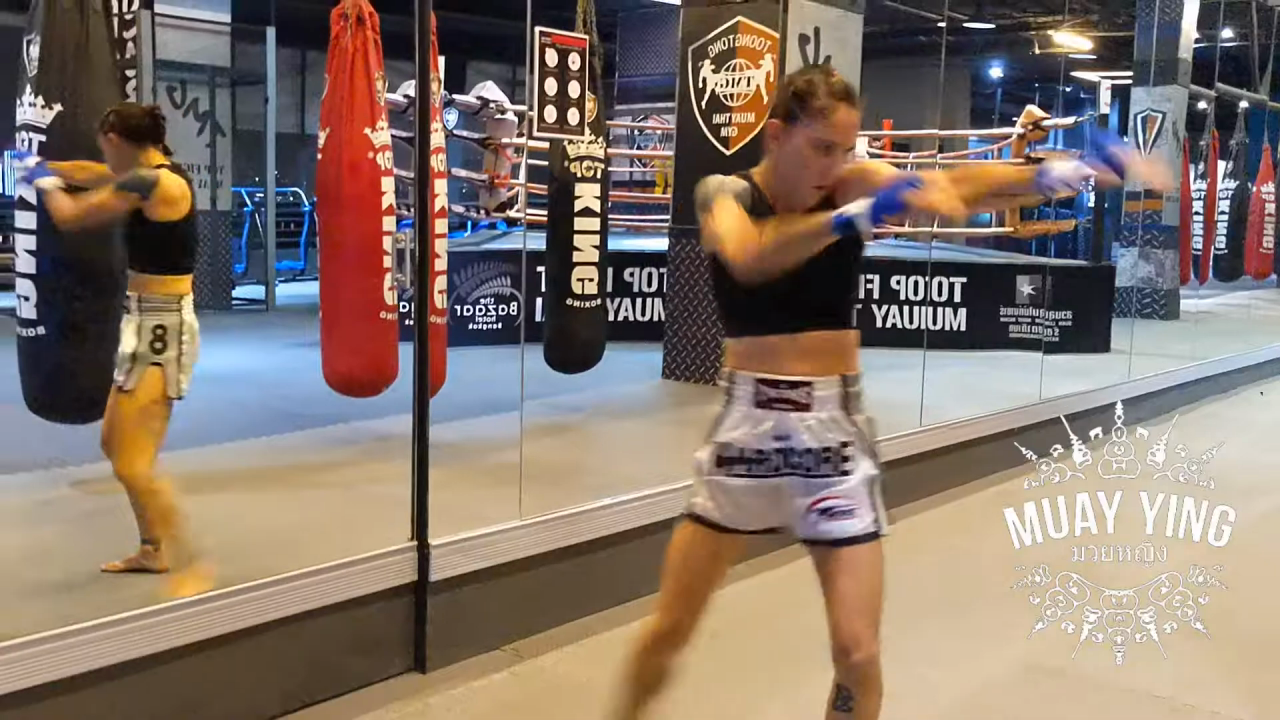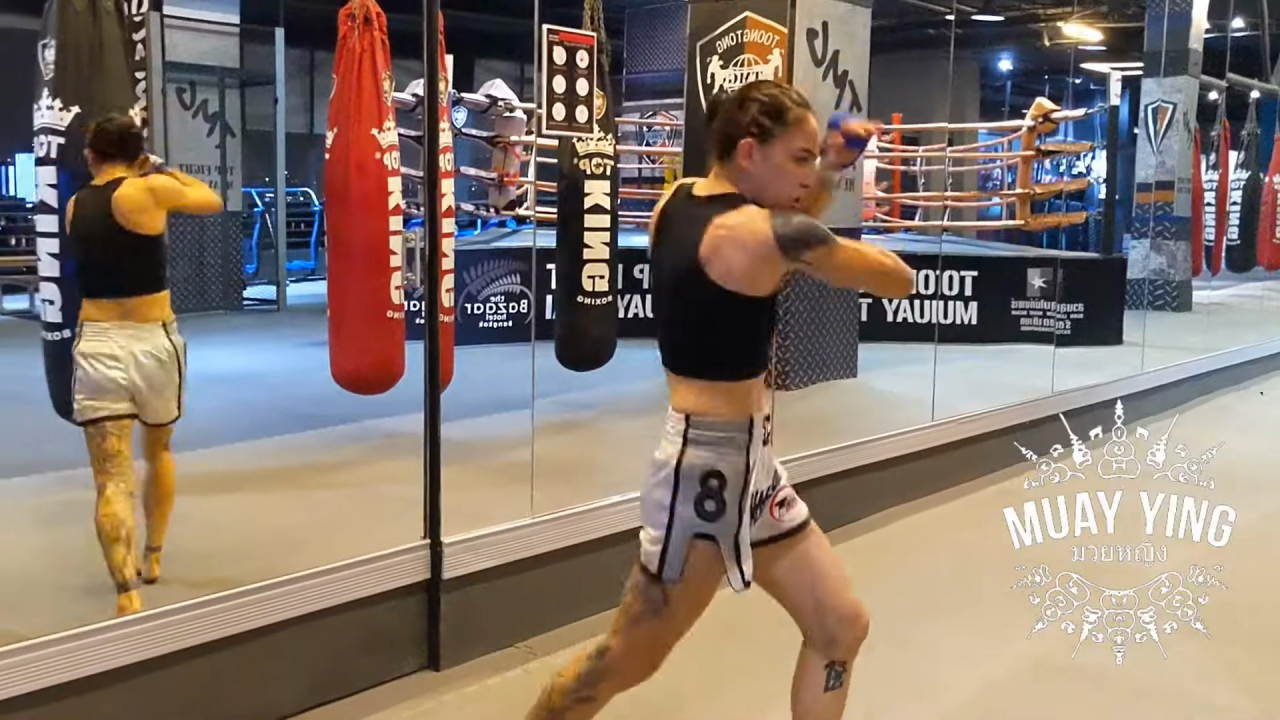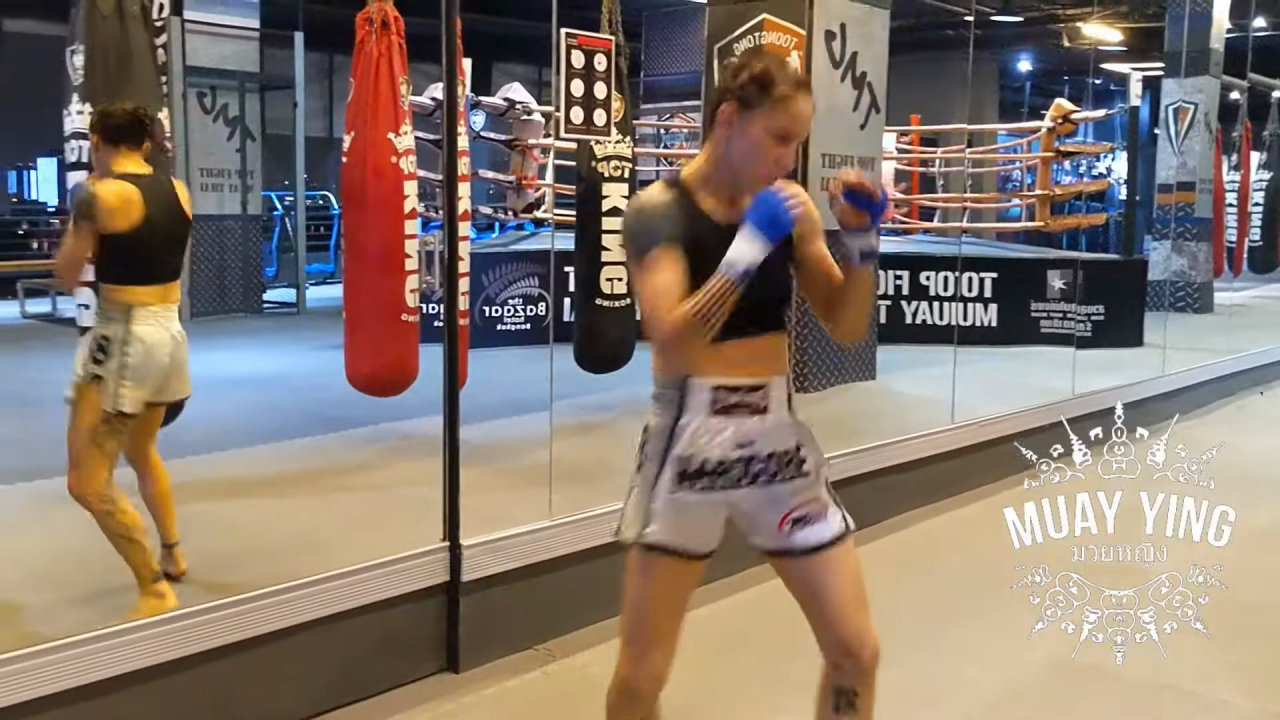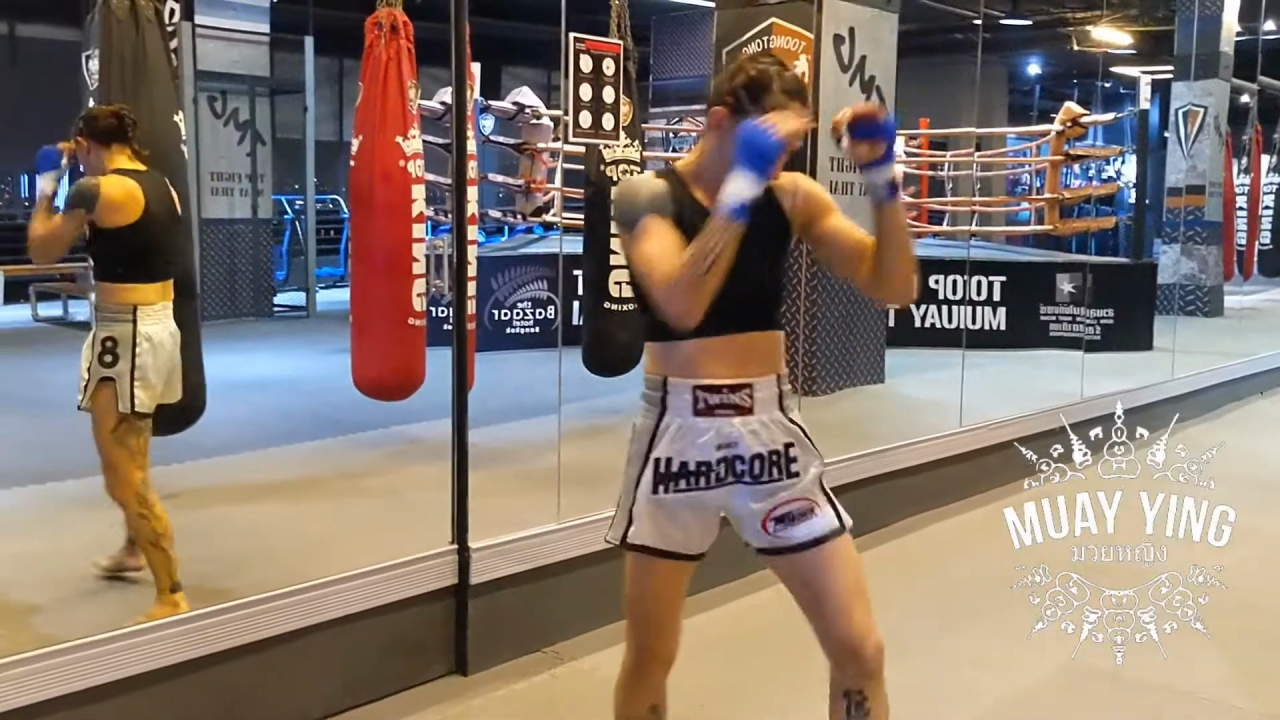
dt=0.3s
person 1, frame 1
left shoulder: (859, 182)
right shoulder: (723, 194)
left elbow: (969, 185)
right elbow: (750, 256)
left wrist: (1059, 171)
right wrist: (857, 211)
left hip: (834, 432)
right hip: (750, 431)
left knee: (857, 654)
right knee: (671, 626)
person 1, frame 2
left shoulder: (683, 201)
right shoulder: (758, 231)
right elbow: (896, 281)
left wrist: (835, 167)
left hip: (737, 455)
right hip: (712, 466)
left knee: (844, 625)
right knee: (628, 659)
person 1, frame 3
left shoulder: (788, 203)
right shoulder: (657, 209)
left elbow: (848, 326)
right elbow: (671, 344)
left wrist: (863, 238)
right wrist: (751, 245)
left hip: (778, 437)
right hip: (690, 440)
left knee: (855, 653)
person 1, frame 4
left shoulder: (793, 196)
right shoulder: (647, 195)
left elbow: (896, 290)
right elbow: (682, 305)
left wrist: (880, 176)
right wrist: (742, 185)
left hip: (771, 433)
right hip: (679, 436)
left knee: (860, 650)
right knee: (647, 661)
person 2, frame 1
left shoulder: (152, 182)
right shoulder: (164, 175)
left elbow: (71, 216)
right elbow: (99, 175)
left wrist: (45, 177)
right wrist: (43, 165)
left hip: (160, 329)
right hip: (149, 324)
left knee: (133, 463)
right knee: (115, 440)
left ankle: (190, 566)
right ankle: (155, 549)
person 2, frame 2
left shoulder: (77, 205)
right shoulder: (148, 190)
right elbow: (211, 202)
left hip: (99, 349)
right hip: (155, 345)
left knee: (113, 484)
right knee: (160, 452)
left ankle: (127, 595)
right ankle: (150, 558)
person 2, frame 3
left shoulder: (100, 196)
right shoulder: (175, 189)
left elbow: (66, 272)
left wrist: (76, 218)
left hip: (123, 340)
right hip: (166, 333)
left knee: (87, 482)
right knee: (141, 450)
left ankle: (156, 591)
right ankle: (172, 555)
person 2, frame 4
left shoulder: (96, 189)
right shoulder: (162, 186)
left elbow: (42, 250)
left wrist: (47, 182)
left hip: (123, 336)
right hip: (159, 328)
left knee: (126, 480)
right knee: (125, 454)
left ankle: (170, 598)
right ankle: (134, 550)
